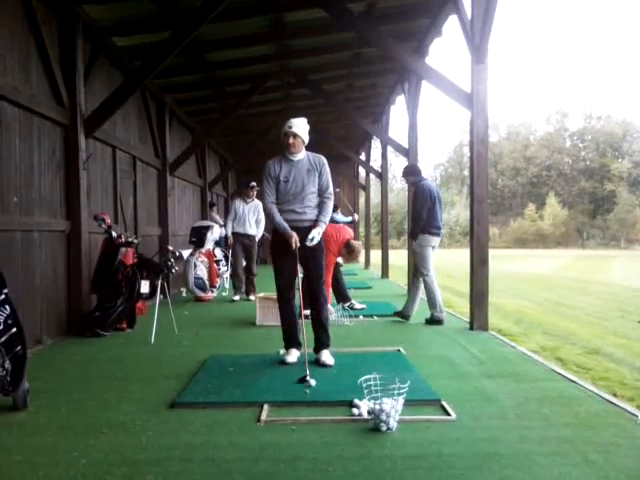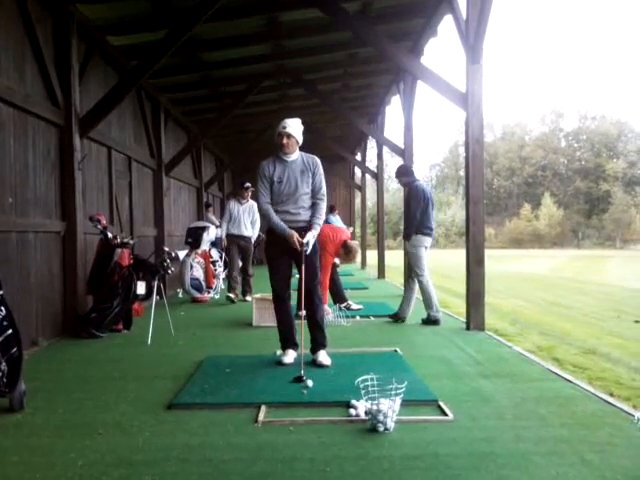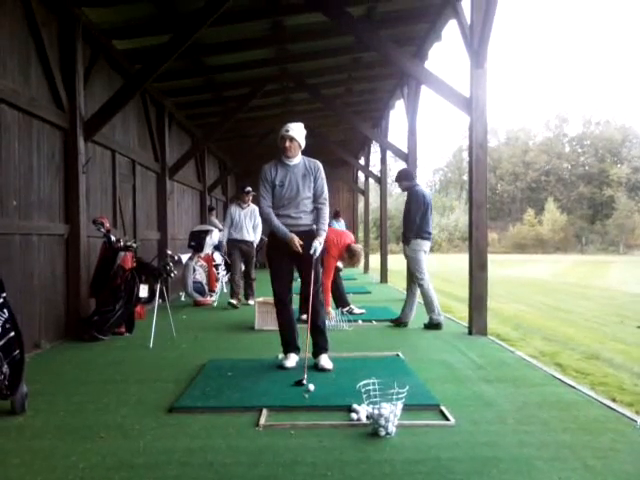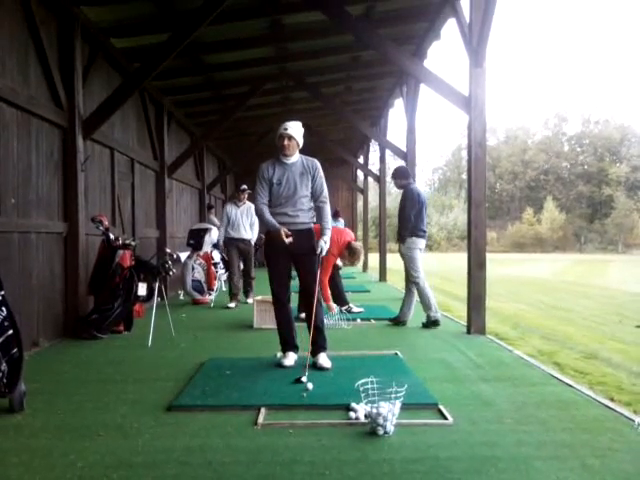
dt=0.1s
person 1, frame 1
left shoulder: (318, 162)
right shoulder: (273, 166)
left elbow: (327, 198)
right elbow: (269, 202)
left wrist: (320, 226)
right wrist: (287, 231)
left hip: (311, 233)
right hip: (284, 234)
left knee: (317, 291)
right knee: (285, 292)
left ankle: (322, 347)
right ankle: (292, 346)
person 1, frame 2
left shoulder: (312, 163)
right shoulder: (267, 166)
left elbow: (320, 199)
right elbow: (263, 204)
left wrist: (314, 230)
right wrist: (286, 231)
left hip: (306, 233)
right hip: (277, 235)
left knee: (312, 291)
right knee: (280, 293)
left ankle: (319, 347)
right ankle: (289, 346)
person 1, frame 3
left shoulder: (314, 167)
right shoulder: (269, 170)
left elbow: (322, 204)
right elbow: (265, 207)
left wrist: (320, 235)
right wrist: (286, 235)
left hip: (308, 237)
right hip: (279, 239)
left knee: (314, 295)
right knee: (282, 297)
left ankle: (321, 351)
right ankle: (291, 350)
person 1, frame 4
left shoulder: (312, 165)
right shoulder: (266, 168)
left elbow: (322, 201)
right elbow: (261, 203)
left wrist: (326, 233)
right wrist: (276, 228)
left hip: (304, 235)
right hip: (276, 237)
left knee: (311, 293)
right knee: (280, 295)
left ankle: (319, 350)
right ankle: (289, 349)
person 2, frame 1
left shoulder: (421, 187)
right shoulder: (433, 186)
left elbow: (419, 215)
left wrist: (413, 235)
left hip: (424, 235)
right hip: (435, 234)
left knee: (427, 275)
right knee: (418, 274)
left ankle: (438, 315)
right ankle: (407, 311)
person 2, frame 2
left shoulder: (414, 188)
right shoulder: (423, 188)
left elbow: (413, 215)
left wrist: (407, 236)
left hip: (416, 237)
right hip: (425, 235)
left knee: (421, 276)
right knee: (411, 276)
left ankle: (434, 315)
right ankle: (402, 312)
person 2, frame 3
left shoulder: (415, 193)
right shoulder: (422, 192)
left elbow: (413, 220)
left wrist: (406, 240)
left hip: (416, 241)
right hip: (423, 240)
left knee: (422, 280)
right knee: (413, 280)
left ankle: (436, 318)
right ankle: (405, 317)
person 2, frame 4
left shoulder: (409, 192)
right shoulder: (417, 191)
left elbow: (407, 218)
left wrist: (401, 238)
left hip: (411, 239)
right hip: (418, 238)
left knee: (417, 278)
right knee: (411, 279)
left ankle: (433, 316)
right ankle: (403, 316)
person 3, frame 1
left shoulder: (258, 204)
right shoulder: (236, 202)
left elbow: (261, 222)
right elbow: (230, 219)
left wrist: (257, 237)
right wrist: (229, 234)
left hip: (251, 237)
right hip: (237, 236)
left knee: (251, 267)
right knee: (237, 264)
left ankle: (250, 292)
right ankle: (238, 291)
person 3, frame 2
left shoulder: (253, 205)
right shoulder: (231, 203)
left elbow: (256, 223)
right elbow: (225, 221)
left wrist: (252, 238)
right wrist: (223, 236)
left hip: (247, 239)
right hip: (232, 238)
left knee: (247, 268)
right knee: (233, 265)
left ankle: (247, 293)
right ankle: (232, 292)
person 3, frame 3
left shoulder: (254, 209)
right shoulder: (232, 208)
left elbow: (258, 227)
right elbow: (226, 226)
left wrist: (255, 242)
right wrist: (224, 242)
left hip: (249, 243)
right hip: (234, 243)
left knee: (250, 272)
right knee: (235, 270)
left ankle: (249, 296)
right ankle: (235, 298)
person 3, frame 4
left shoulder: (251, 207)
right shoulder: (228, 207)
left elbow: (255, 225)
right elbow: (223, 225)
left wrist: (252, 240)
right wrist: (221, 242)
left hip: (247, 241)
right hip: (232, 241)
left knee: (248, 270)
right knee: (233, 270)
left ankle: (248, 294)
right ankle: (234, 298)
